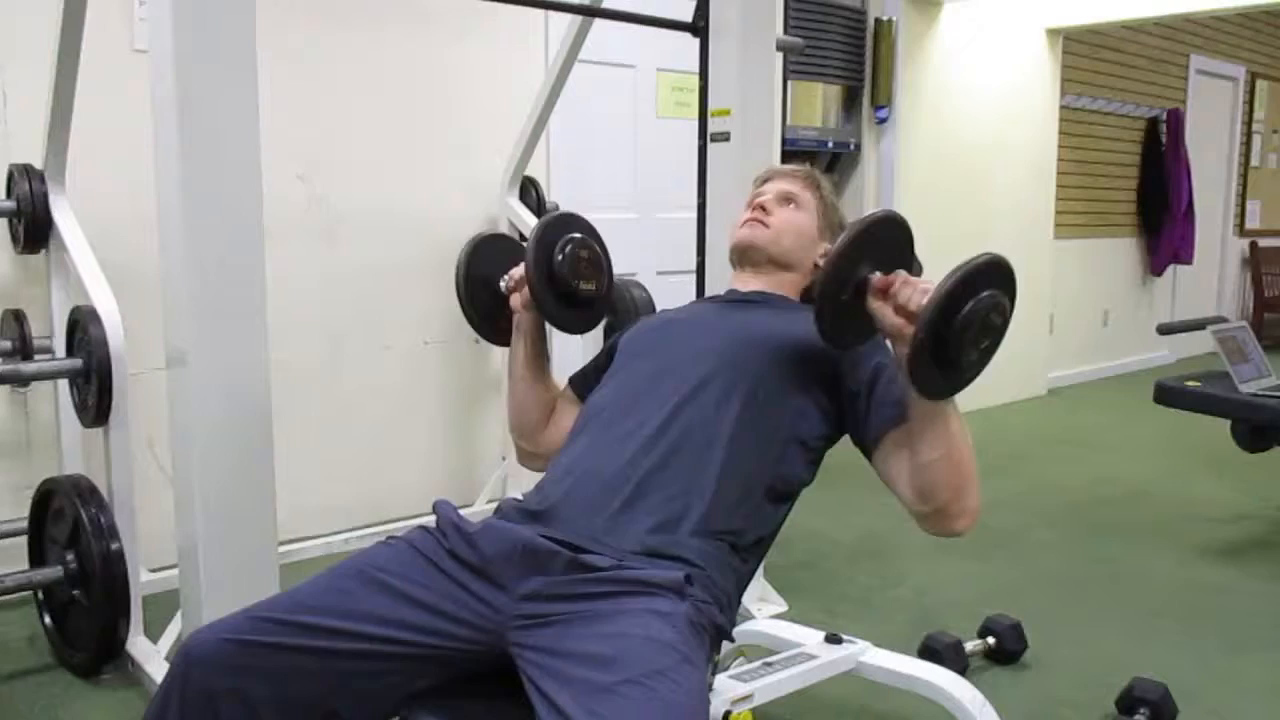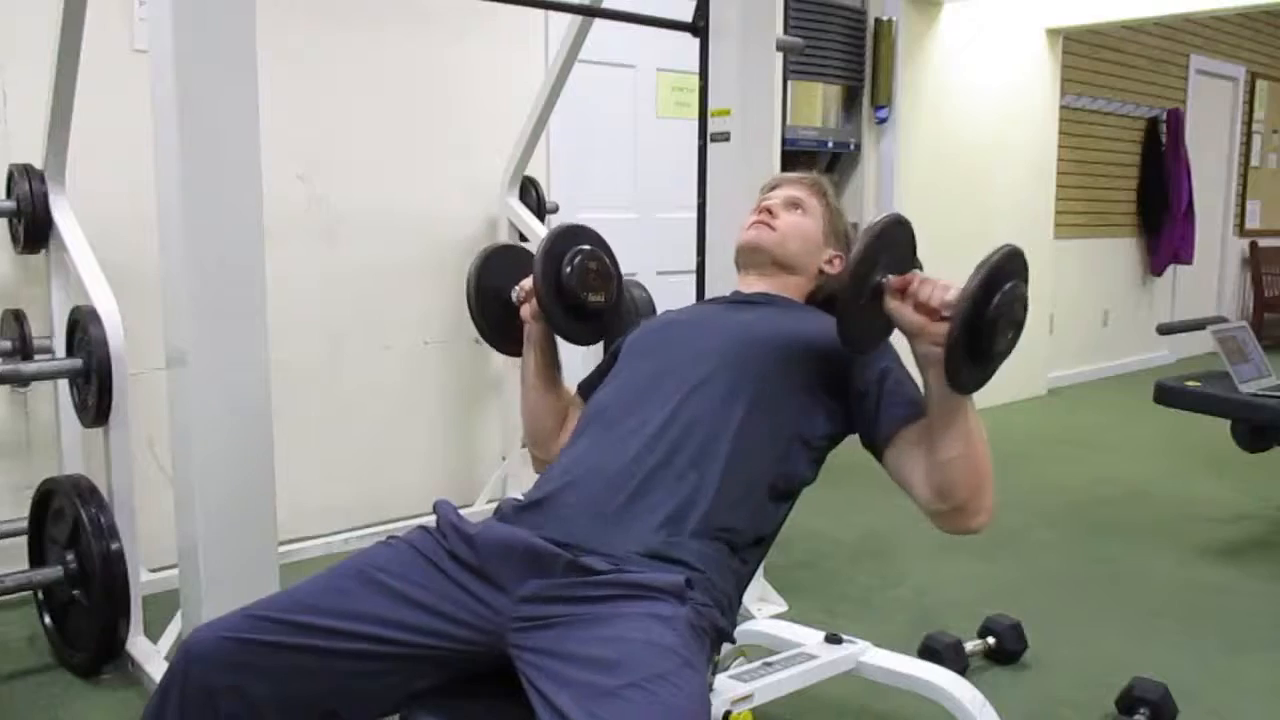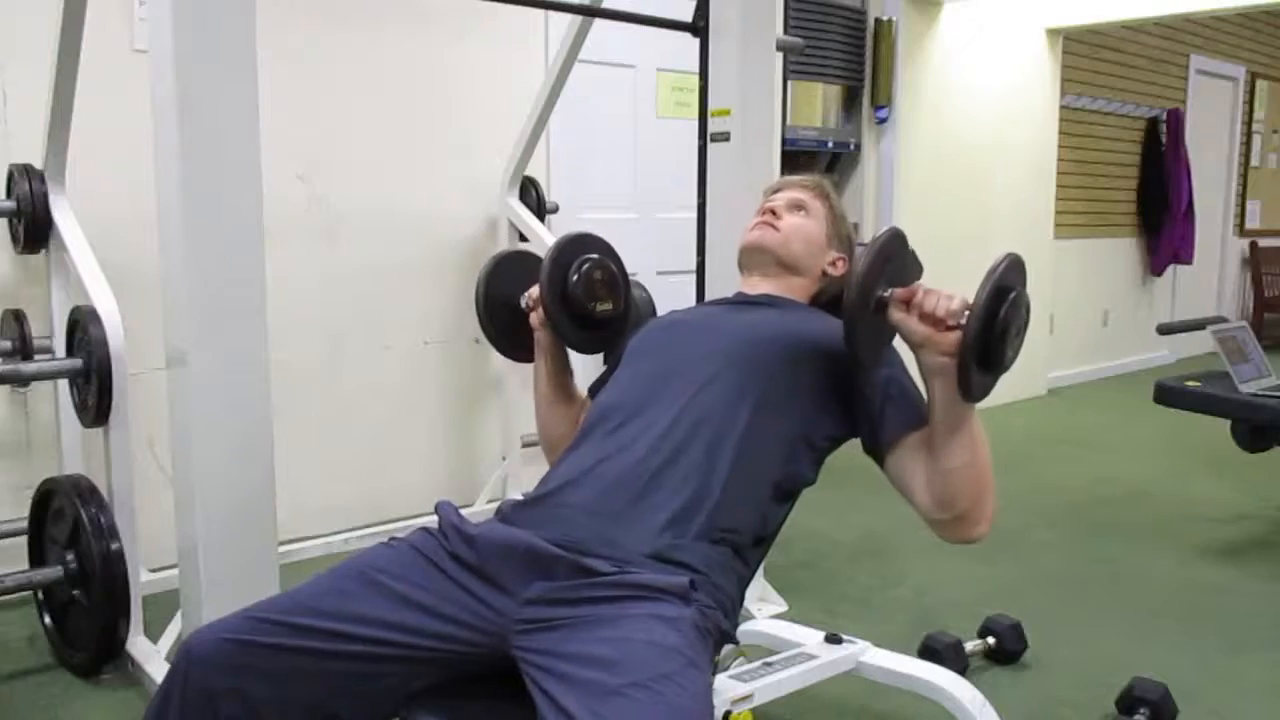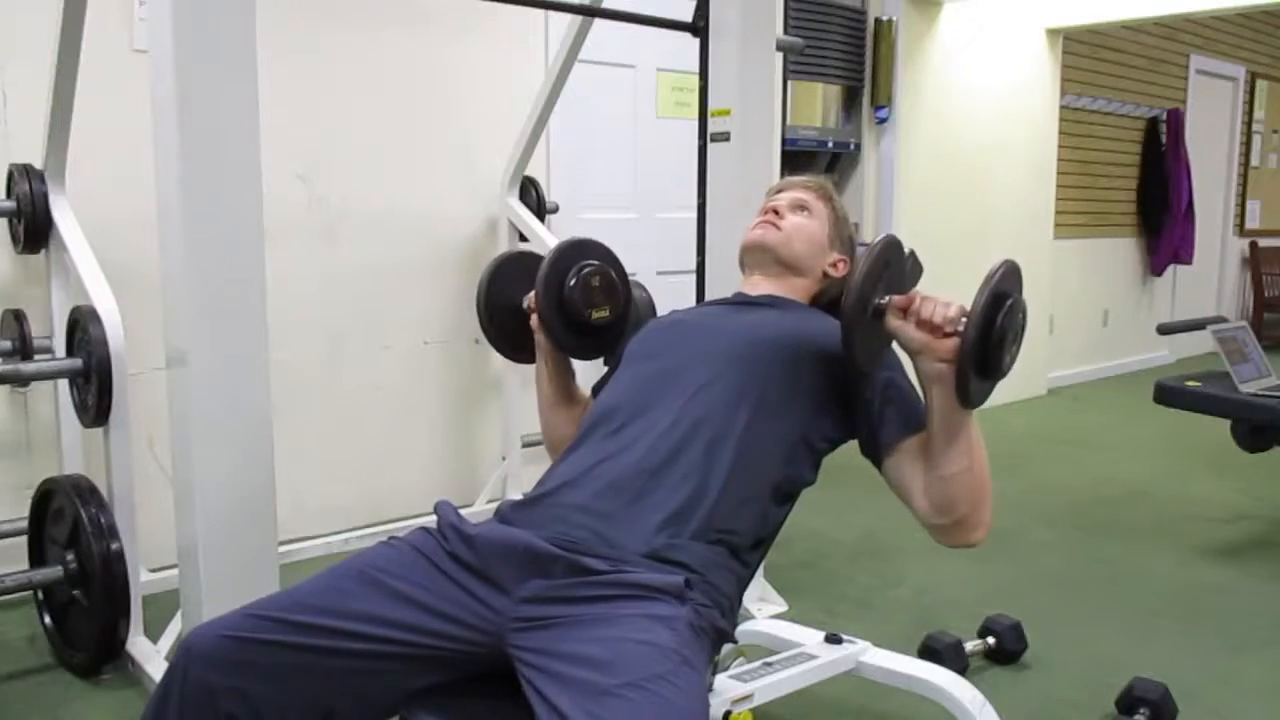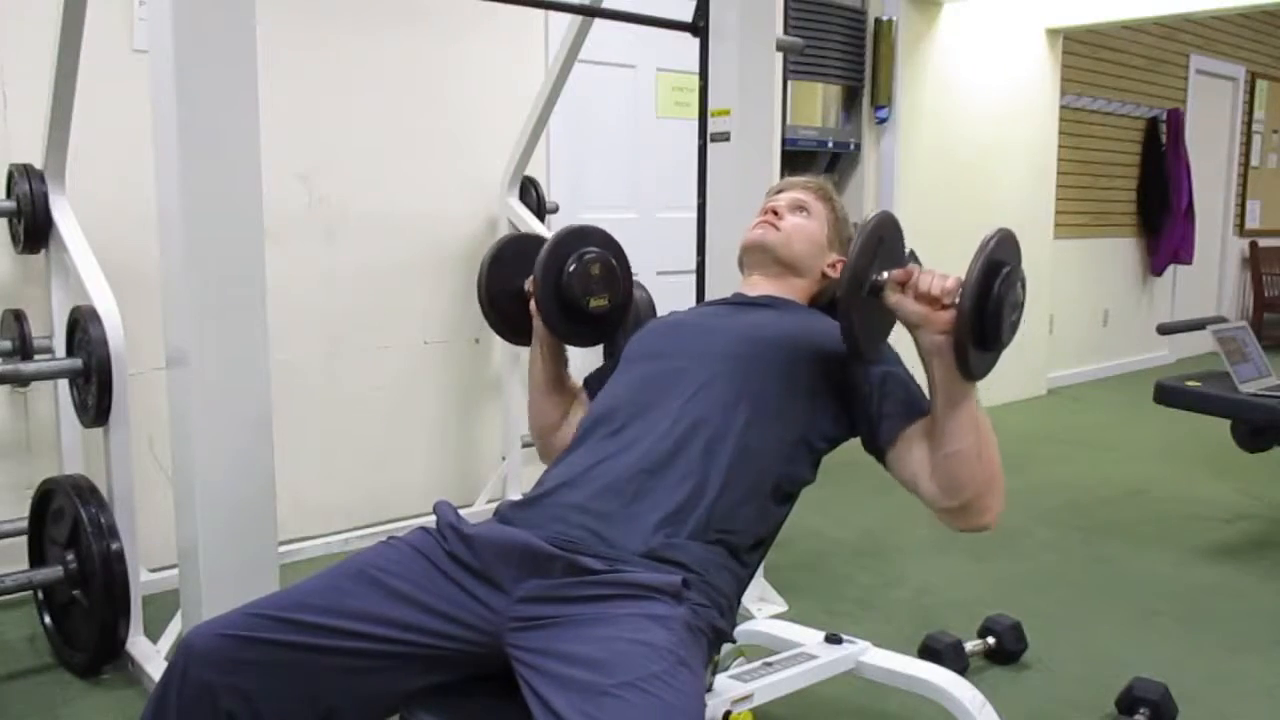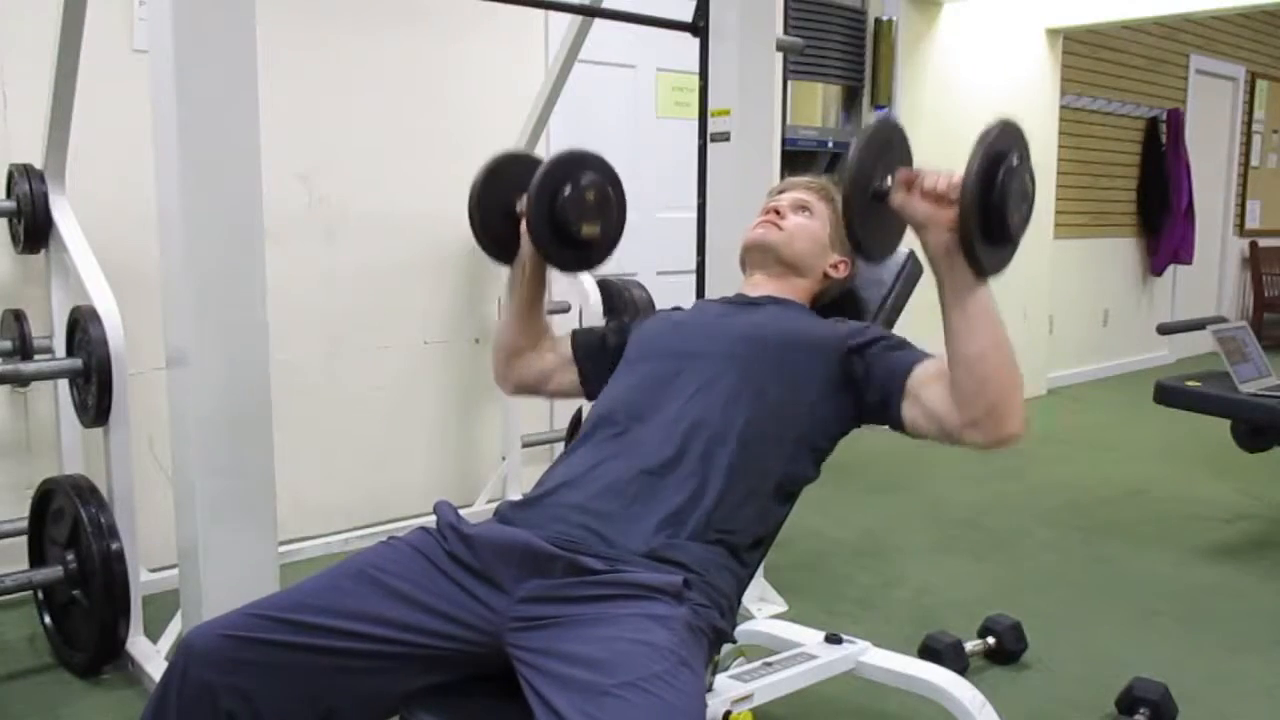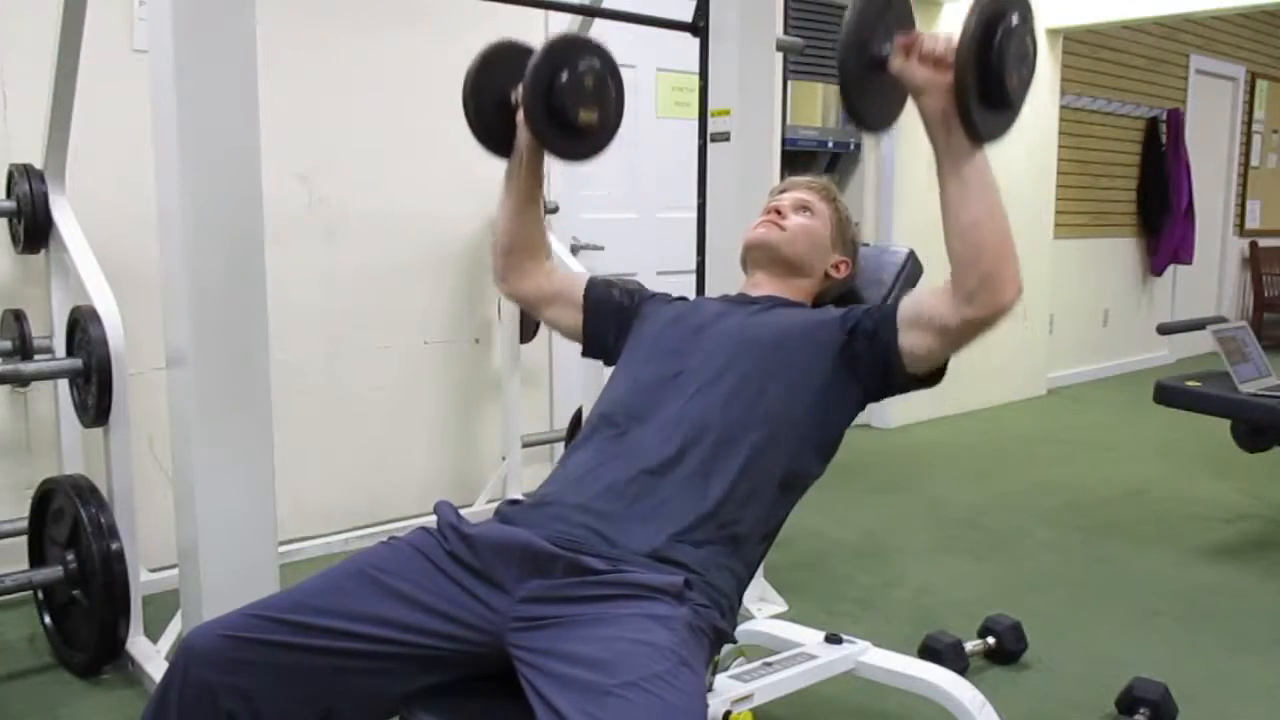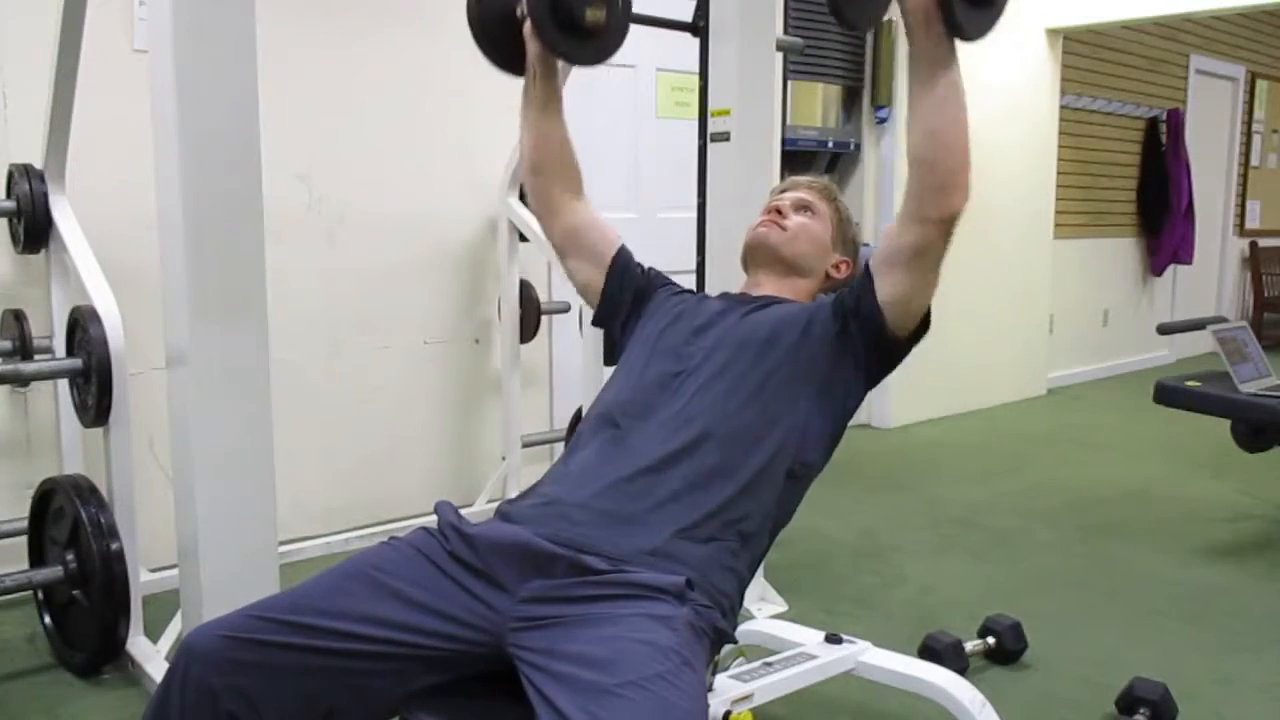
dt=0.2s
person 1, frame 1
left shoulder: (837, 346)
right shoulder: (651, 326)
left elbow: (946, 509)
right elbow: (536, 442)
right wrist: (528, 325)
left hip: (646, 593)
right hip: (497, 550)
person 1, frame 2
left shoulder: (838, 347)
right shoulder: (656, 327)
left elbow: (959, 507)
left wrist: (941, 359)
right wrist: (539, 337)
left hip: (647, 594)
right hip: (495, 551)
person 1, frame 3
left shoulder: (843, 348)
right shoulder: (661, 327)
left elbow: (959, 515)
left wrist: (946, 370)
right wrist: (550, 344)
left hip: (647, 596)
right hip: (496, 552)
person 1, frame 4
left shoulder: (842, 349)
right shoulder: (664, 327)
left elbow: (959, 520)
left wrist: (945, 377)
right wrist: (552, 347)
left hip: (648, 595)
right hip: (495, 551)
person 1, frame 5
left shoulder: (835, 350)
right shoulder: (660, 329)
left elbow: (970, 502)
left wrist: (938, 347)
right wrist: (546, 330)
left hip: (643, 595)
right hip: (494, 553)
person 1, frame 6
left shoulder: (839, 344)
right shoulder: (659, 325)
left elbow: (991, 415)
right elbow: (517, 364)
left wrist: (945, 246)
right wrist: (532, 251)
left hip: (644, 597)
right hip: (508, 549)
person 1, frame 7
left shoulder: (836, 342)
right shoulder: (656, 317)
left elbow: (983, 293)
right elbow: (520, 273)
left wrist: (943, 117)
right wrist: (529, 144)
left hip: (643, 596)
right hip: (496, 550)
person 1, frame 8
left shoulder: (838, 339)
right shoulder: (655, 307)
left elbow: (932, 208)
right elbow: (554, 199)
left hip: (643, 598)
right hip: (496, 549)
